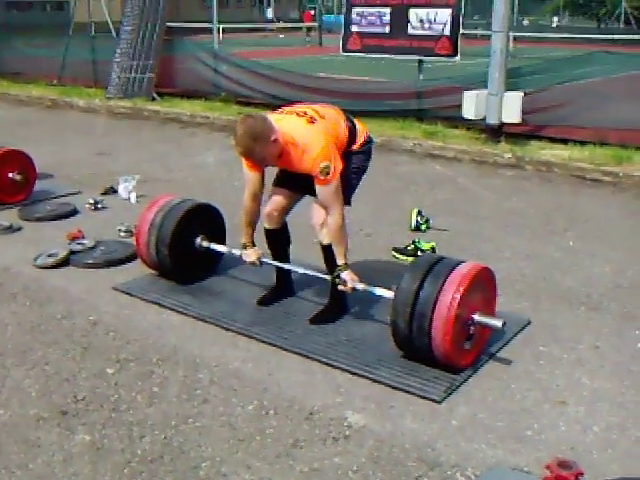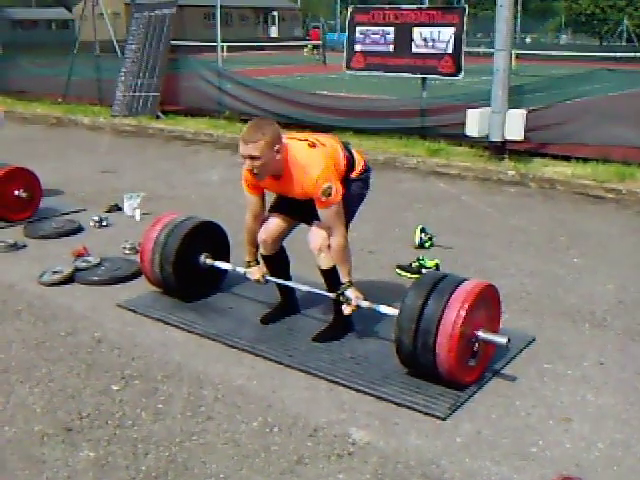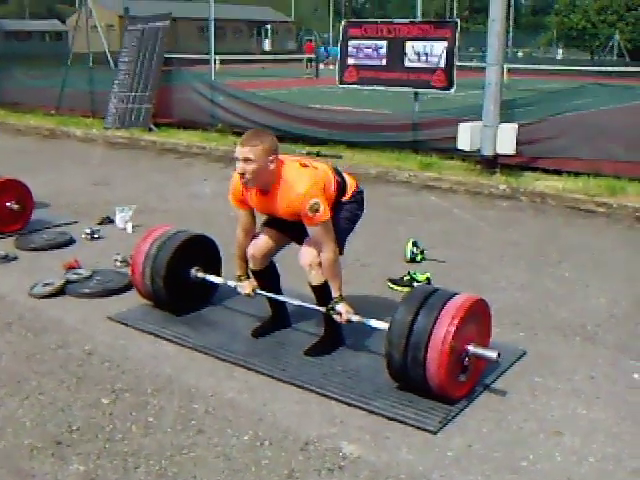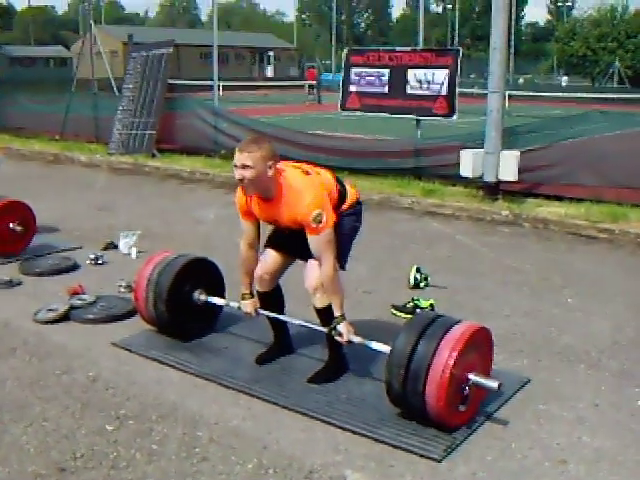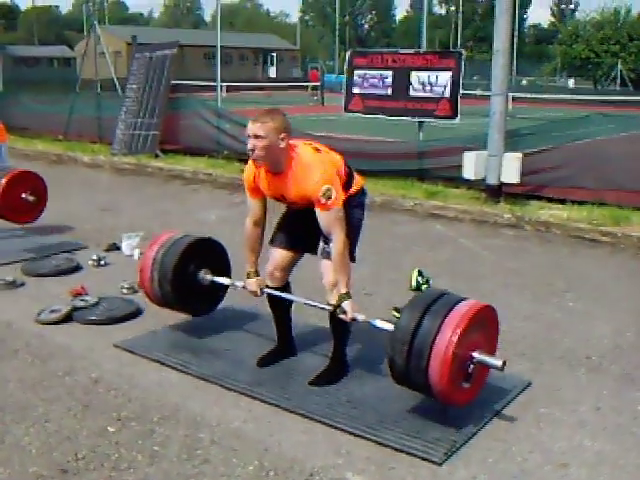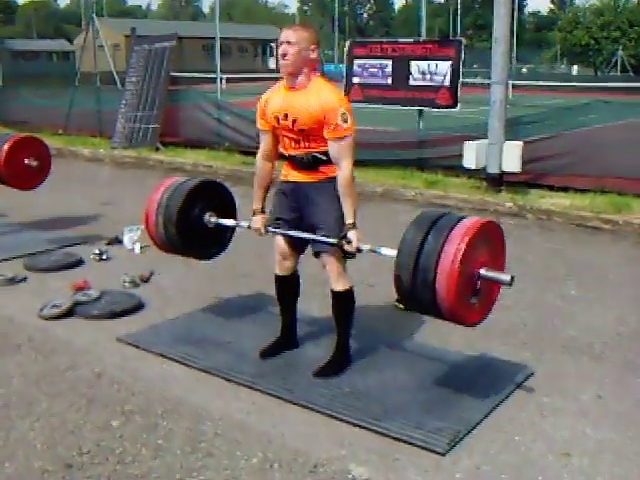
dt=0.5s
person 1, frame 1
left shoulder: (314, 148)
right shoulder: (256, 141)
left elbow: (334, 213)
right elbow: (251, 196)
left wrist: (343, 267)
right wrist: (248, 244)
left hip: (351, 148)
left knee: (320, 219)
right knee: (272, 211)
left ankle: (338, 298)
right ankle: (284, 283)
person 1, frame 2
left shoulder: (314, 170)
right shoulder: (252, 168)
left elbow: (337, 233)
right elbow: (254, 216)
left wrist: (347, 285)
right wrist: (252, 262)
left hip: (350, 177)
left knee: (318, 242)
right knee: (267, 237)
left ankle: (342, 316)
right ankle: (288, 301)
person 1, frame 3
left shoulder: (301, 188)
right shoulder: (240, 184)
left elbow: (327, 249)
right elbow: (244, 231)
left wrist: (338, 299)
right wrist: (243, 276)
left hip: (342, 201)
left knee: (309, 260)
right knee: (256, 253)
left ankle: (333, 332)
right ankle: (279, 315)
person 1, frame 4
left shoulder: (306, 197)
right shoulder: (245, 194)
left elbow: (327, 262)
right elbow: (249, 245)
left wrist: (339, 318)
right wrist: (246, 294)
left hip: (341, 212)
left knee: (314, 283)
right knee: (263, 274)
left ankle: (337, 359)
right ankle: (282, 341)
person 1, frame 5
left shoulder: (315, 172)
right shoulder: (253, 171)
left elbow: (336, 237)
right elbow: (254, 222)
left wrist: (345, 295)
right wrist: (251, 273)
left hip: (345, 202)
right hip: (301, 205)
left knee: (330, 280)
right knee: (274, 271)
left ankle: (339, 360)
right ankle: (285, 343)
person 1, frame 6
left shoulder: (329, 100)
right shoulder: (269, 100)
left elbow: (344, 166)
right elbow: (265, 157)
left wrist: (350, 224)
right wrist: (258, 209)
left hip: (327, 185)
right hip: (290, 184)
left knee: (334, 266)
right knee: (283, 259)
left ankle: (342, 351)
right ankle: (287, 335)
